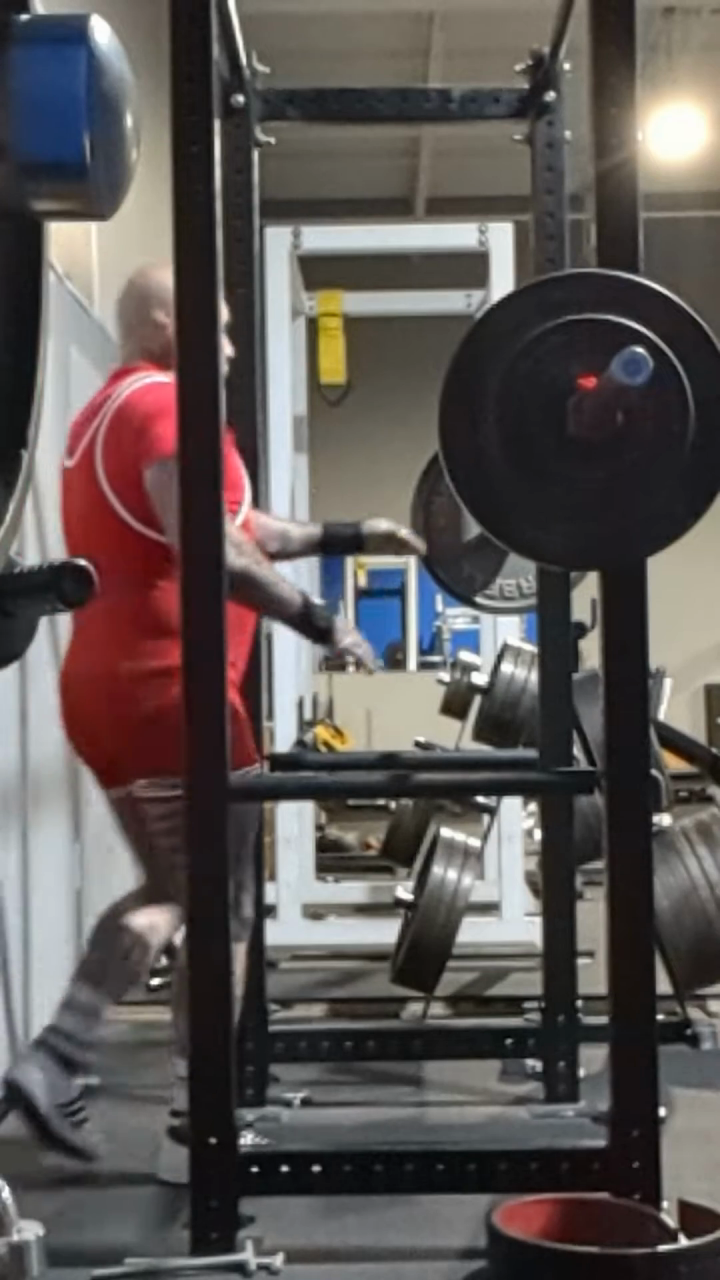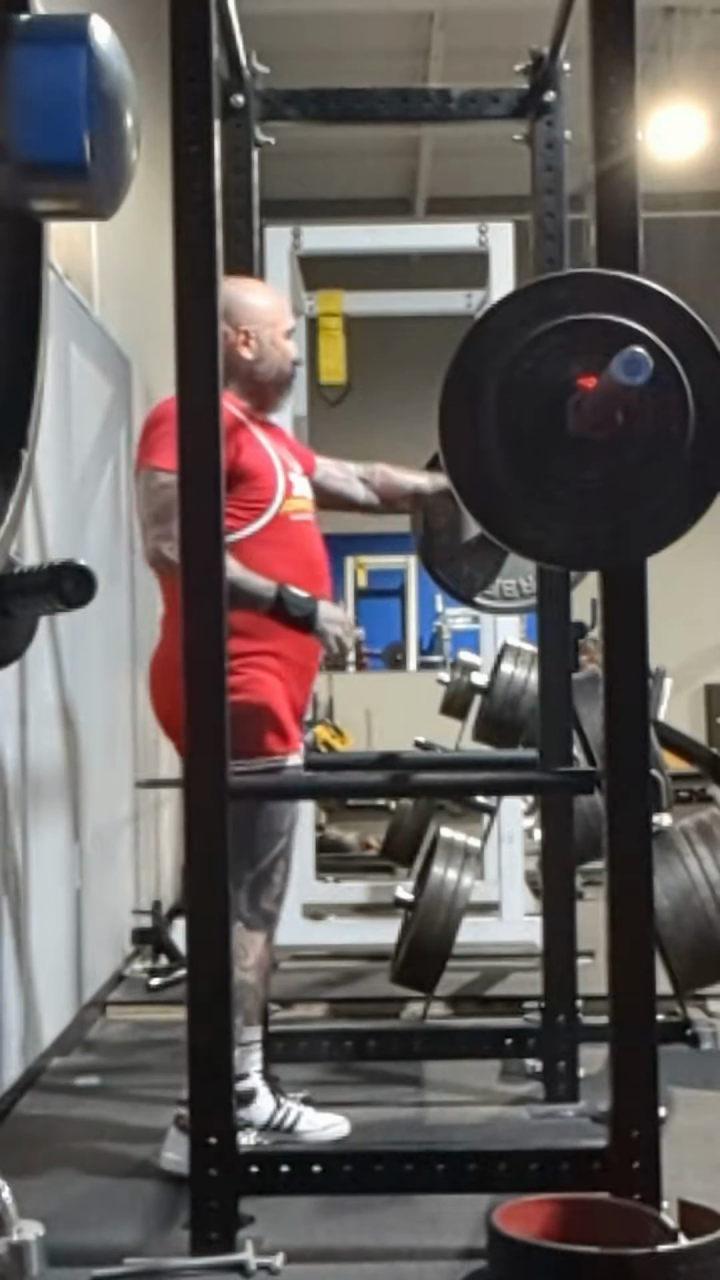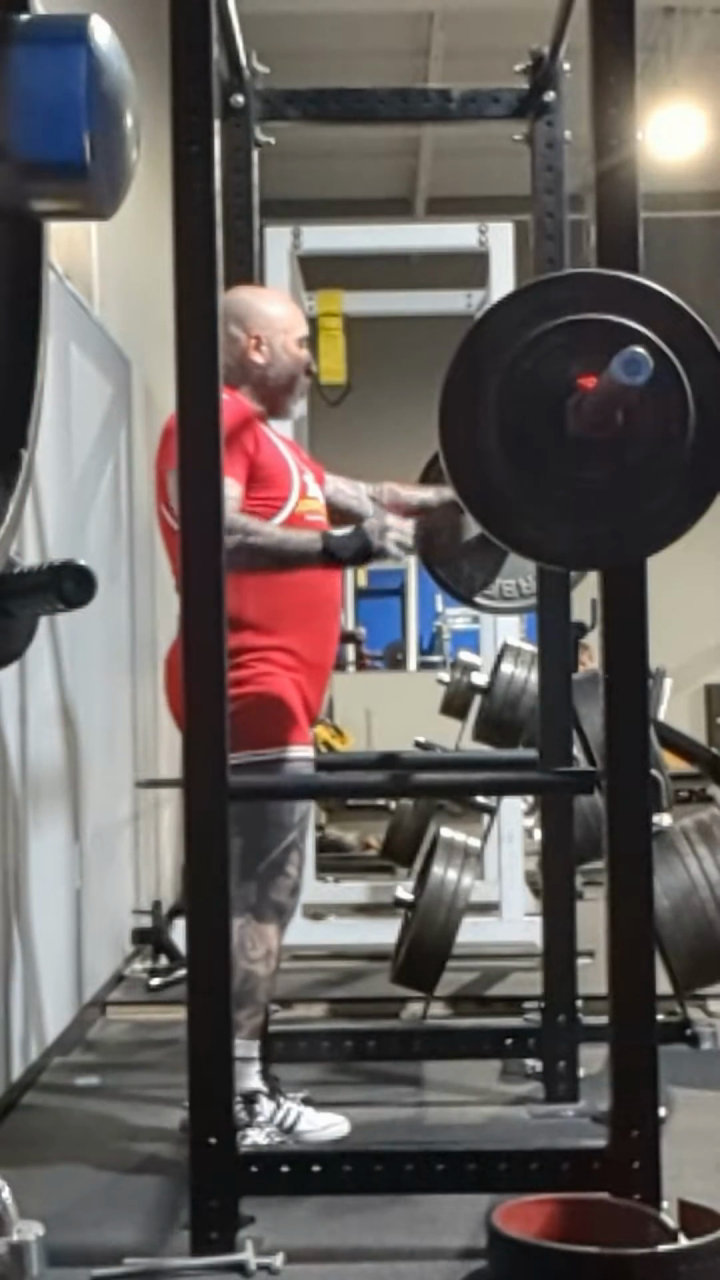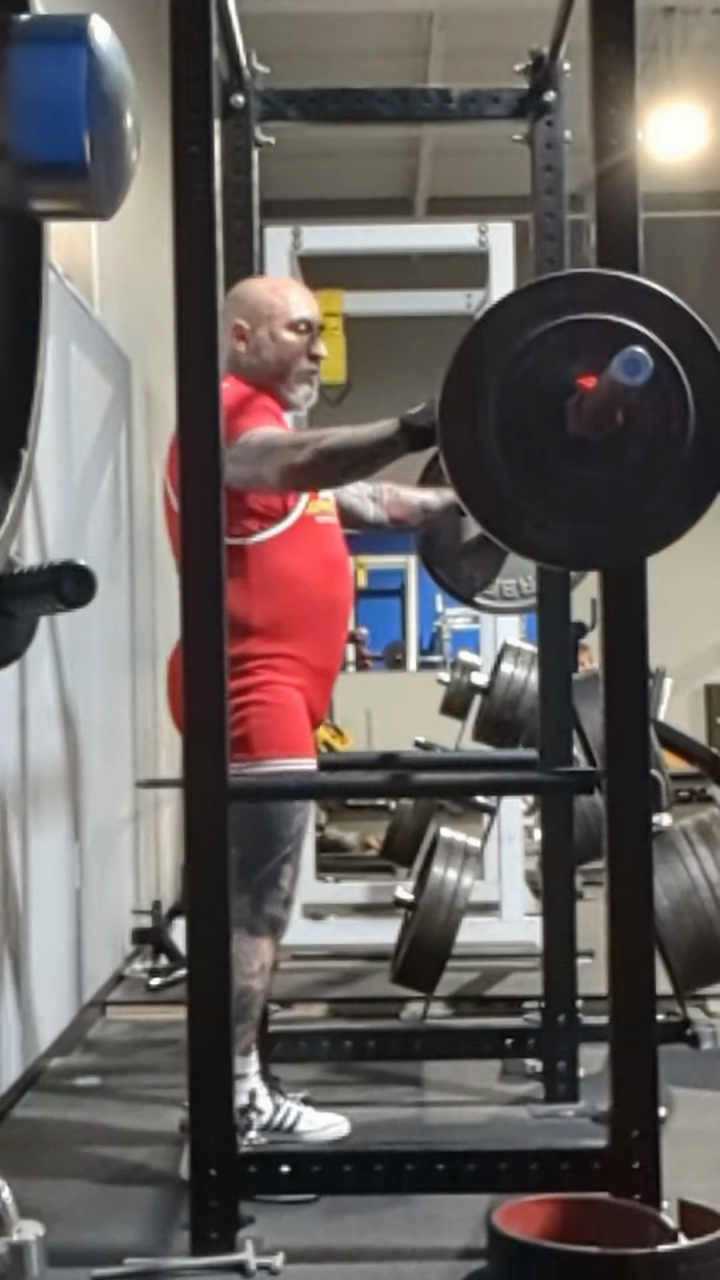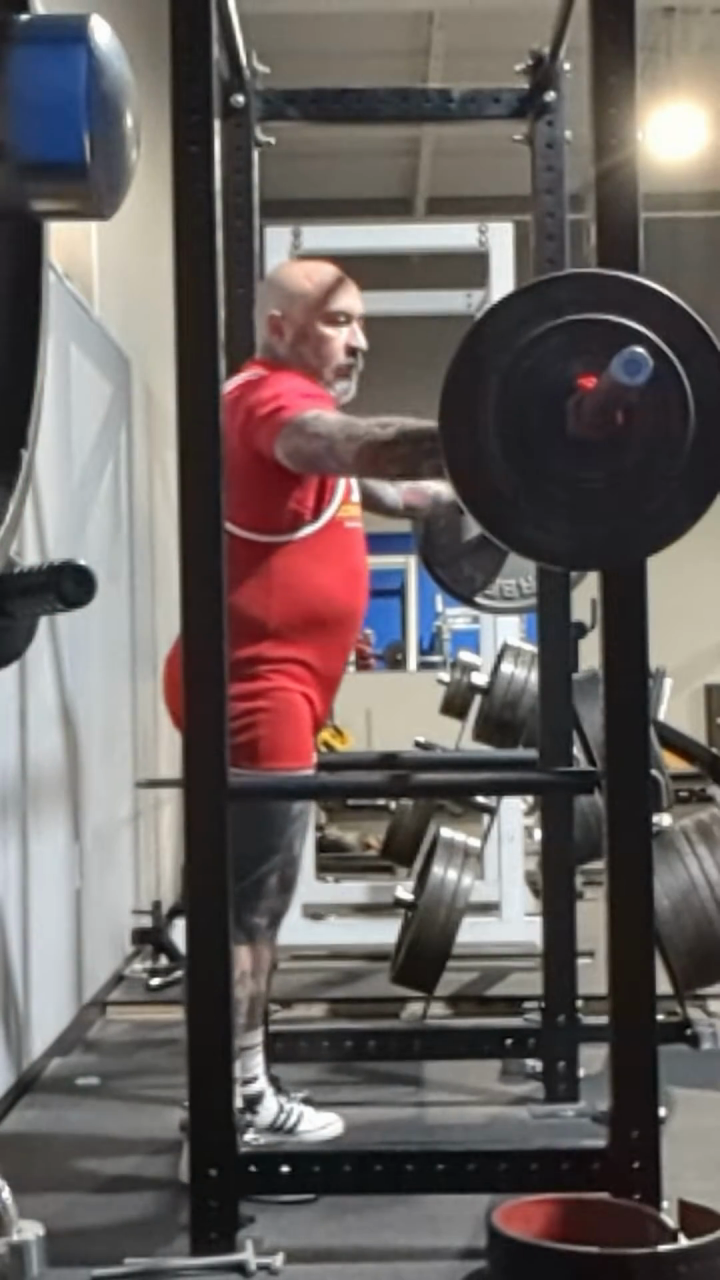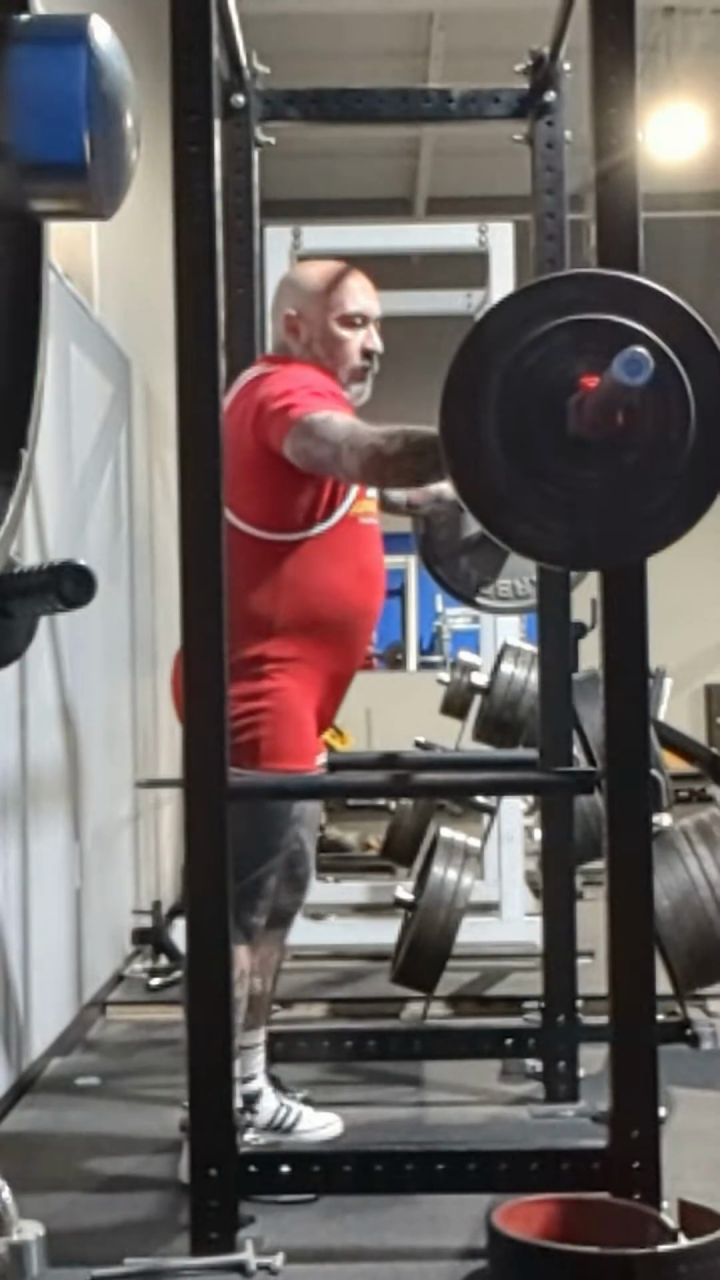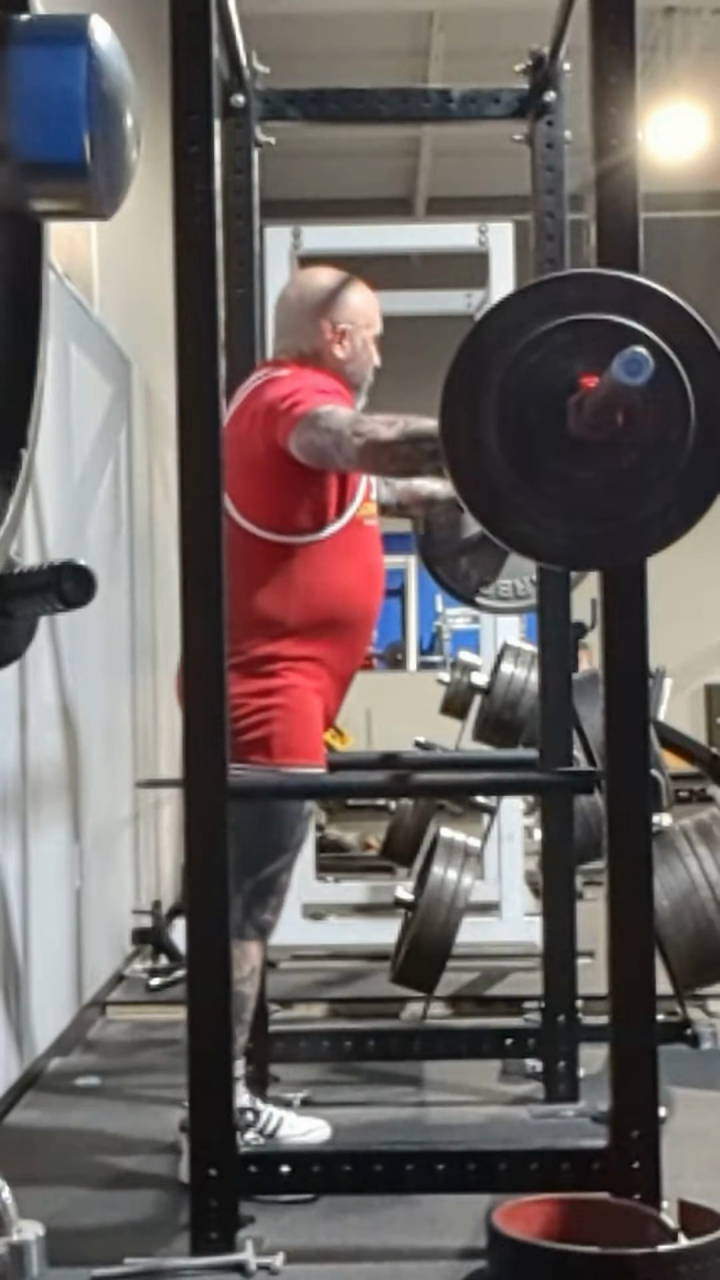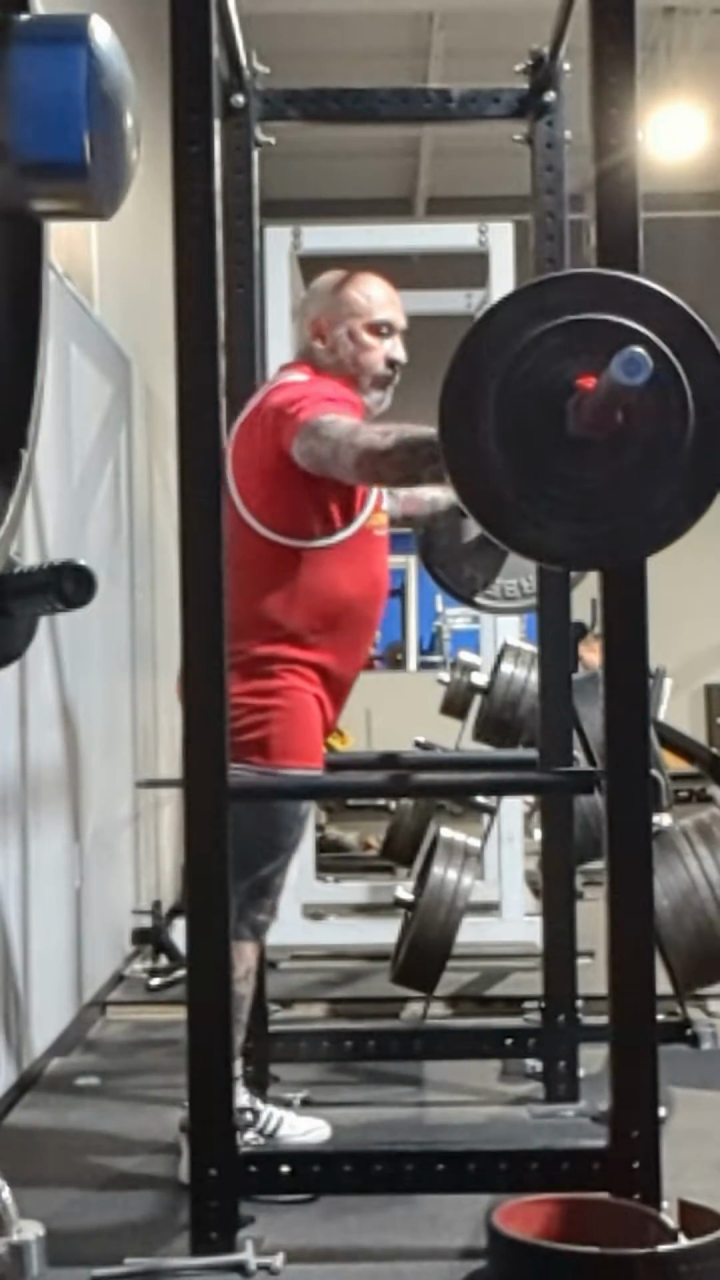
dt=0.5s
person 1, frame 1
left shoulder: (116, 411)
right shoulder: (165, 404)
left elbow: (239, 527)
right elbow: (215, 550)
left wrist: (345, 534)
right wrist: (314, 616)
left hip: (108, 693)
right hip: (167, 695)
left knee: (169, 896)
right knee: (227, 915)
right ankle: (198, 1131)
person 1, frame 2
left shoulder: (259, 432)
left elbow: (361, 484)
right elbow: (172, 546)
left wrist: (460, 487)
right wrist: (300, 608)
left hip: (258, 691)
right hip: (231, 690)
left knee: (255, 900)
right knee: (245, 901)
left ankle: (246, 1095)
right ankle: (205, 1120)
person 1, frame 3
left shoulder: (261, 436)
right shoulder: (214, 420)
left elbow: (359, 497)
right elbow: (219, 534)
left wrist: (463, 499)
right wrist: (342, 547)
left hip: (270, 690)
right hip: (247, 690)
left knee: (263, 898)
right knee: (260, 899)
left ankle: (248, 1093)
right ankle: (227, 1109)
person 1, frame 4
left shoulder: (261, 417)
right shoulder: (231, 408)
left elbow: (367, 501)
right elbow: (292, 465)
left wrist: (467, 499)
right wrist: (413, 430)
left hip: (274, 692)
right hip: (250, 693)
left knee: (260, 904)
right knee: (255, 907)
left ankle: (245, 1094)
right ankle: (224, 1120)
person 1, frame 5
left shoulder: (291, 406)
right shoulder: (272, 394)
left elbow: (377, 483)
right elbow: (362, 447)
left hip: (272, 693)
right hip: (254, 691)
left knee: (259, 903)
right knee: (245, 906)
left ankle: (249, 1093)
right ankle: (225, 1120)
person 1, frame 6
left shoulder: (302, 400)
right shoulder: (286, 392)
left elbow: (372, 478)
right elbow: (369, 454)
left hip: (285, 693)
right hip: (260, 691)
left knee: (275, 900)
right knee: (246, 905)
left ankle: (248, 1088)
right ankle: (222, 1117)
person 1, frame 7
left shoulder: (291, 405)
right shoulder: (292, 395)
left elbow: (372, 483)
right elbow: (373, 444)
left hip: (274, 691)
right hip: (266, 694)
left knee: (250, 907)
right knee: (245, 910)
left ankle: (225, 1103)
right ankle: (220, 1120)
person 1, frame 8
left shoulder: (315, 409)
right shoulder: (305, 400)
left elbow: (380, 498)
right elbow: (373, 456)
left hip: (271, 692)
right hip: (267, 693)
left knee: (244, 905)
right knee: (241, 909)
left ankle: (223, 1103)
